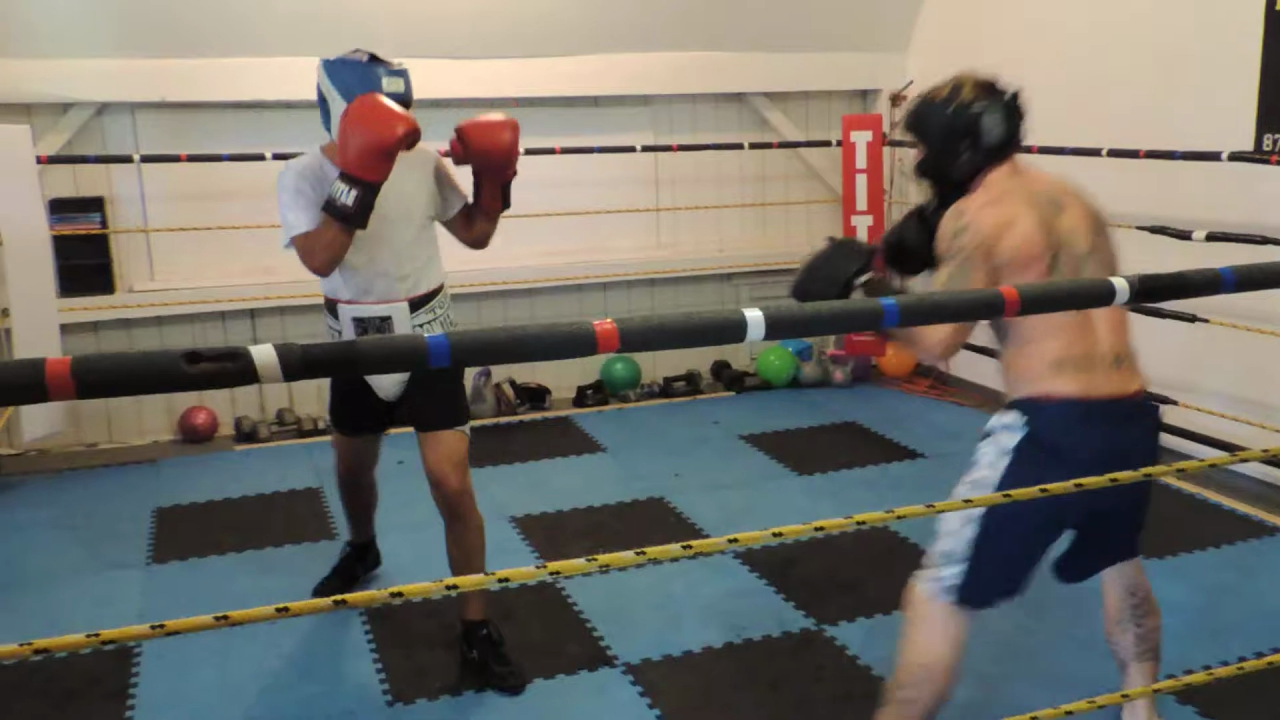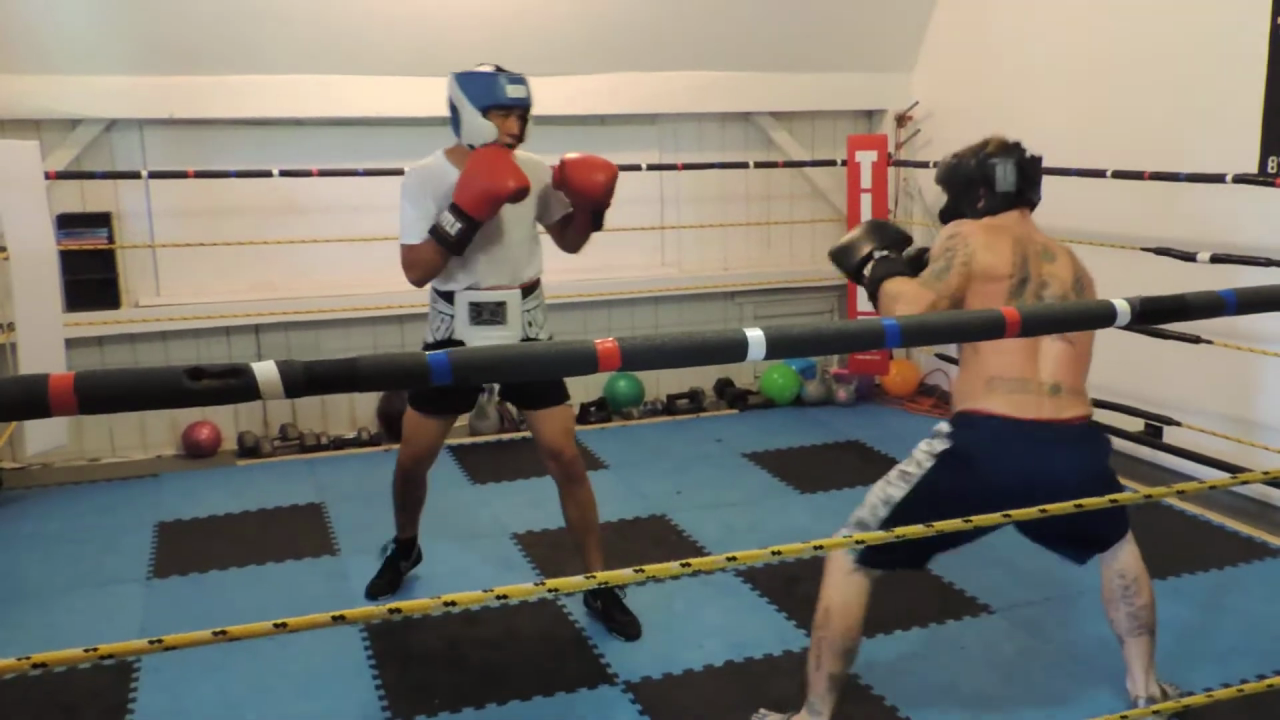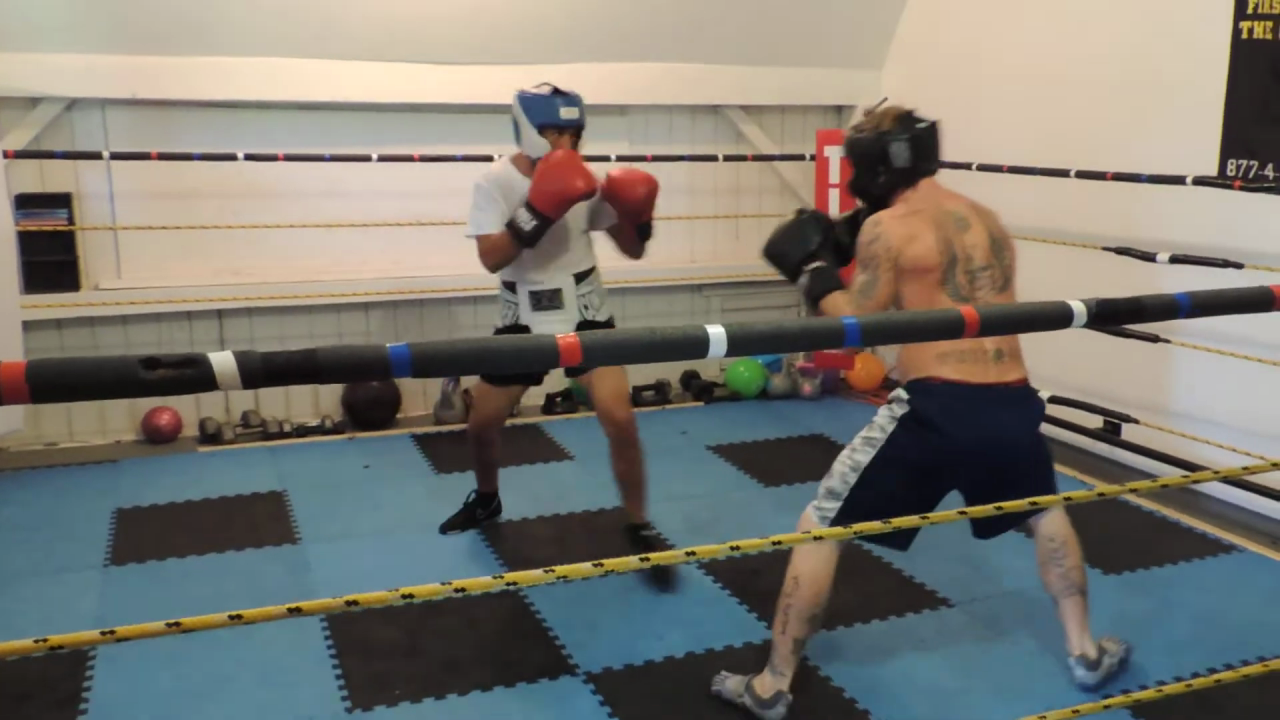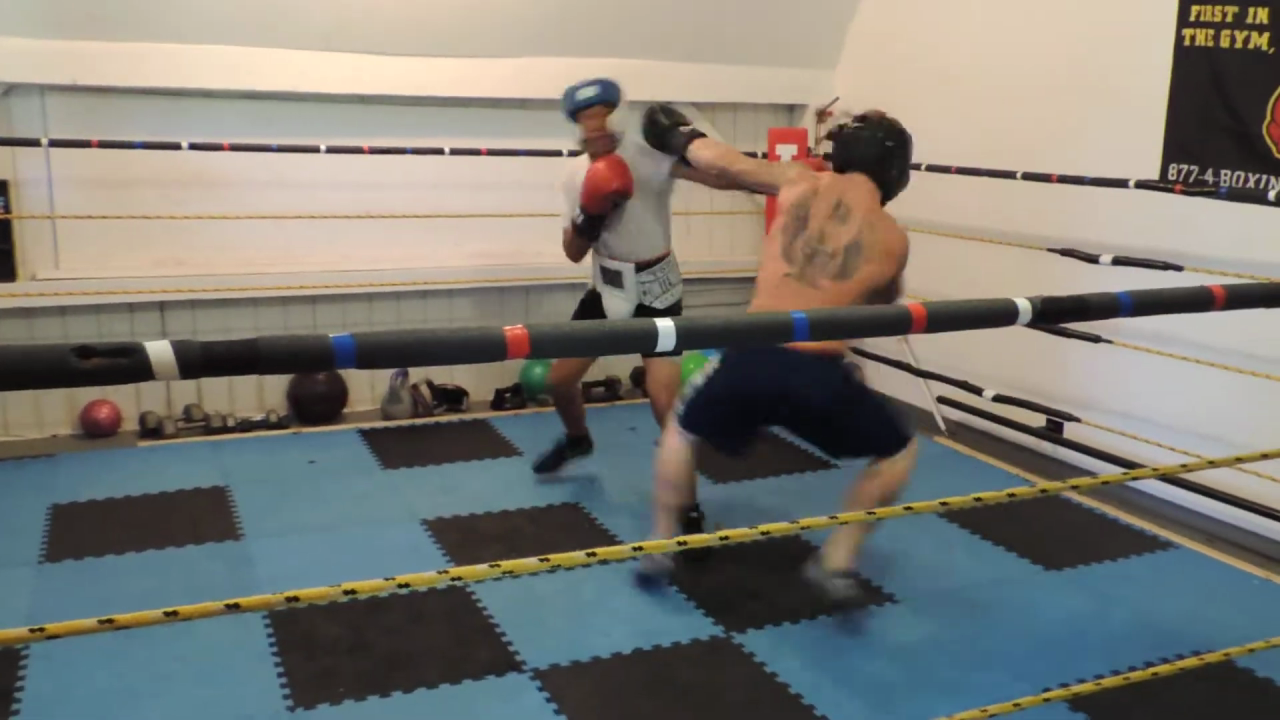
dt=1s
person 1, frame 1
left shoulder: (977, 215)
right shoulder: (1076, 203)
left elbow: (938, 341)
left wrist: (864, 289)
right wrist: (943, 250)
left hip: (1051, 432)
right hip: (1131, 424)
left knee: (937, 599)
right knee: (1119, 560)
person 1, frame 2
left shoulder: (967, 238)
right shoulder: (1074, 267)
left elbow: (908, 312)
left wrist: (877, 263)
left hip: (982, 444)
right hip: (1072, 447)
left knee: (849, 560)
right knee: (1117, 544)
person 1, frame 3
left shoulder: (886, 227)
right shoulder: (987, 220)
left elbow: (855, 323)
left wrist: (812, 268)
left hip: (934, 408)
right hip: (1011, 403)
left knee: (818, 529)
right knee: (1046, 513)
right ankle: (1086, 651)
person 1, frame 4
left shoulder: (801, 180)
right shoulder: (893, 240)
left elbow: (713, 157)
left wrist: (678, 132)
left hip: (751, 357)
right hip: (819, 374)
left knee: (680, 432)
right knee: (898, 454)
left ankle: (658, 551)
right ankle: (837, 558)
person 2, frame 1
left shoulder: (423, 163)
right shoulder: (301, 176)
left elbow: (476, 234)
right elbow: (319, 259)
left wrist: (494, 174)
right wrist: (359, 177)
left hip: (427, 337)
right hip: (355, 344)
left knee: (451, 487)
right knee: (353, 471)
left ankle: (477, 631)
right ankle: (361, 549)
person 2, frame 2
left shoulder: (534, 172)
right shoulder: (426, 178)
left elbow: (570, 241)
right elbow: (416, 271)
left wrist: (592, 204)
right wrist: (465, 211)
left hip: (525, 332)
right hip: (455, 335)
left knee: (566, 460)
right knee: (411, 460)
left ankle: (598, 585)
right ankle: (404, 547)
person 2, frame 3
left shoulder: (589, 182)
right shoulder: (494, 181)
left elbow: (633, 249)
right elbow: (492, 258)
left wrist: (639, 217)
right wrist: (541, 209)
left hip: (585, 311)
right hip: (523, 317)
left knee: (619, 419)
right knee: (482, 422)
left ankle: (639, 529)
right ankle: (486, 498)
person 2, frame 4
left shoulder: (651, 155)
right shoulder: (577, 176)
left elbow: (711, 174)
right elbow: (573, 253)
right wrist: (588, 214)
left hip: (655, 294)
right hip: (607, 290)
left knee: (665, 404)
right knee: (560, 379)
left ankle: (686, 509)
right ankle: (576, 438)
